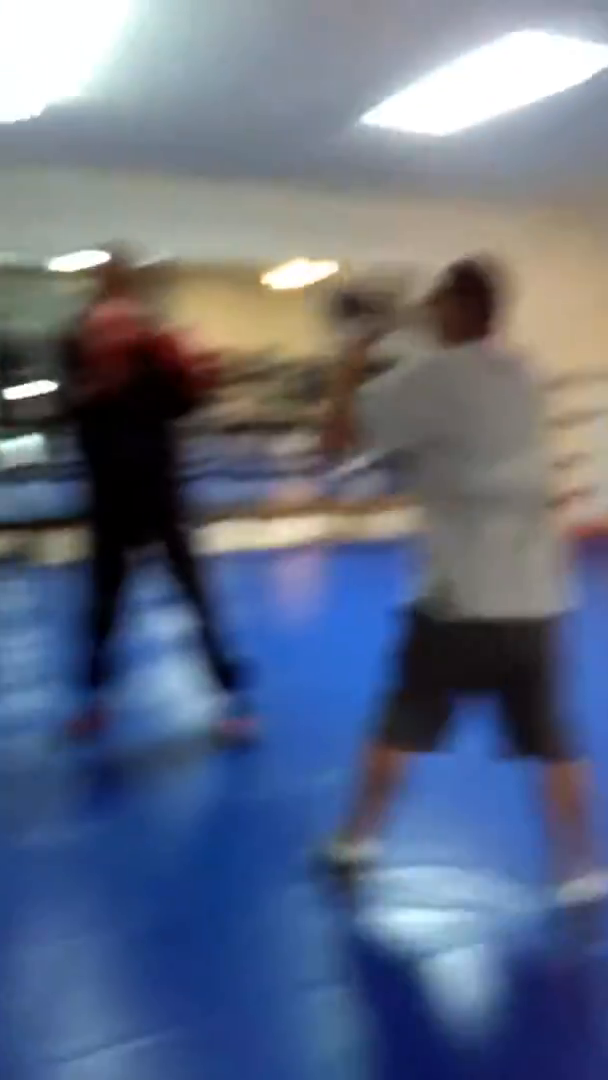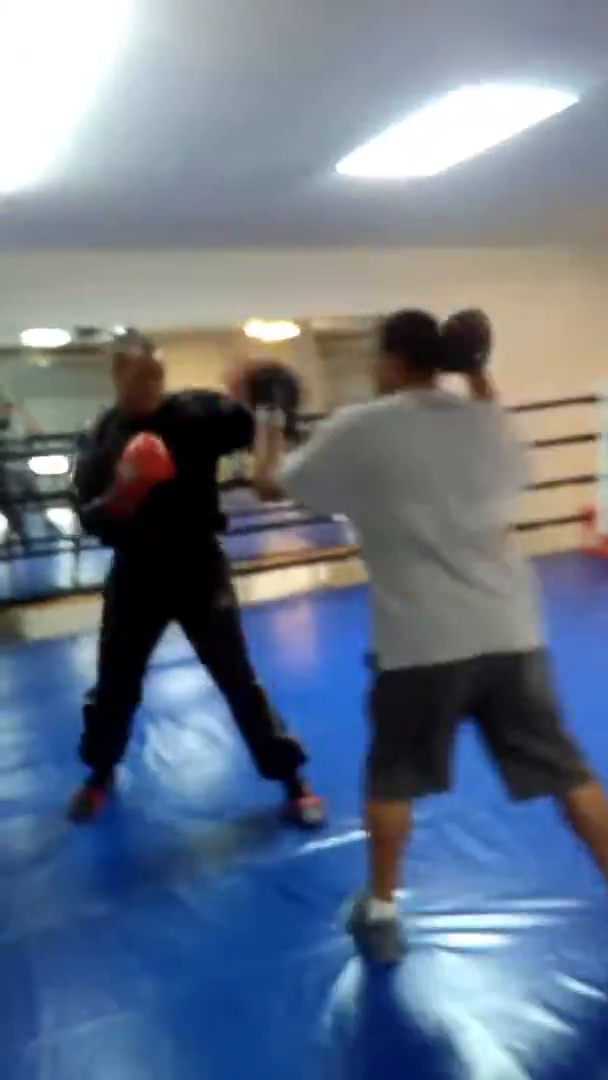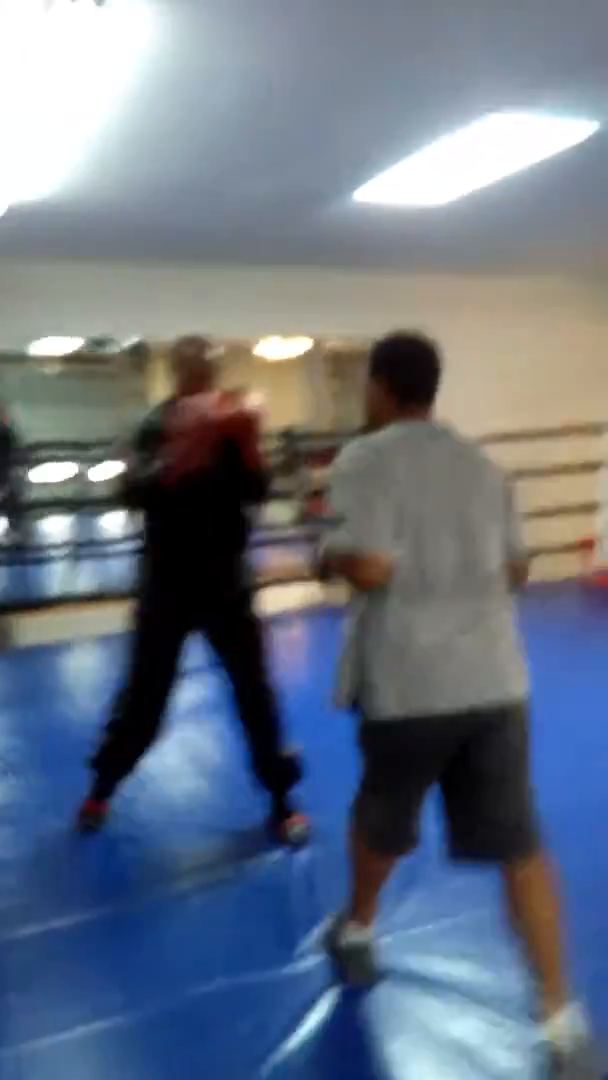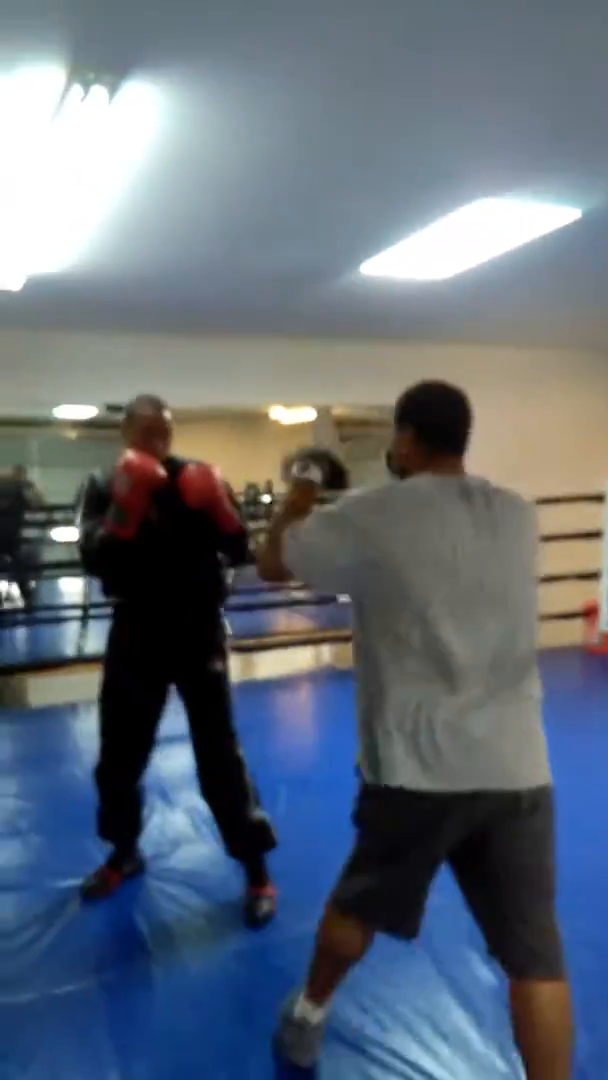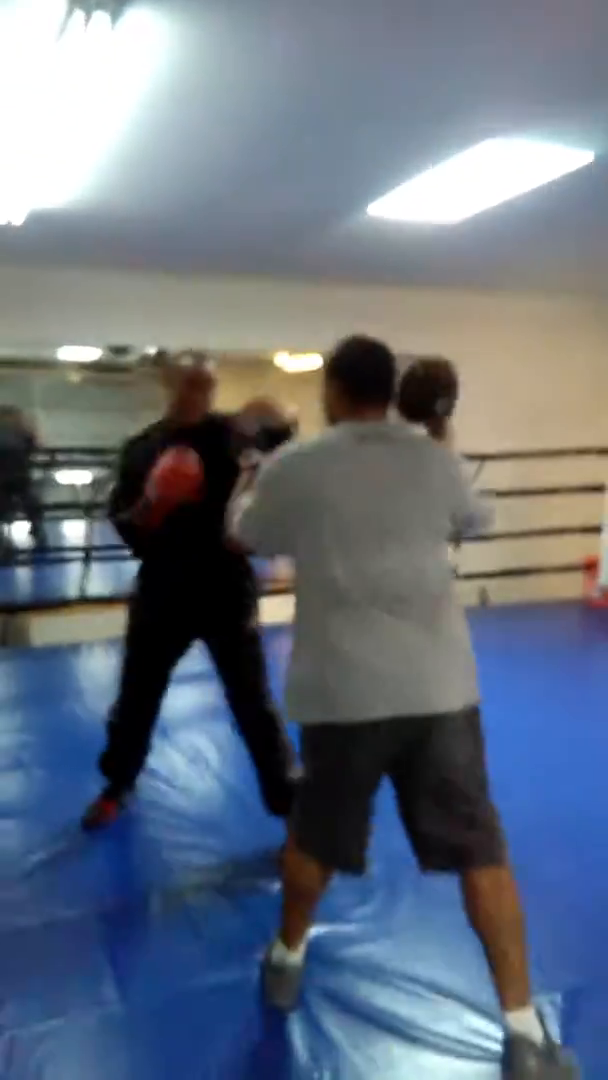
dt=0.4s
person 1, frame 1
left shoulder: (431, 376)
right shoulder: (522, 379)
left elbow: (339, 432)
left wrist: (352, 368)
left hip: (462, 591)
right hip: (534, 591)
left knee: (404, 720)
right knee: (550, 739)
left ankle: (353, 846)
person 1, frame 2
left shoulder: (358, 430)
right shoulder: (484, 420)
left elbow: (275, 487)
left wrist: (270, 436)
right wrist: (480, 382)
left hip: (422, 640)
right hip: (508, 630)
left knee: (392, 776)
left ankle: (380, 914)
person 1, frame 3
left shoulder: (365, 460)
right shoulder: (483, 463)
left elbow: (369, 570)
right elbow: (514, 571)
left wrist: (329, 560)
left hip: (408, 683)
right hip: (494, 679)
left knee: (380, 816)
right knee: (518, 844)
left ankle: (355, 938)
person 1, frame 4
left shoulder: (372, 512)
right shoulder: (518, 516)
left elbow: (275, 565)
left wrist: (294, 509)
left hip: (416, 761)
right hip: (514, 764)
left knee: (361, 896)
right knee: (534, 953)
left ankle: (307, 1015)
person 1, frame 5
left shoulder: (296, 466)
right shoulder: (437, 461)
left elbow: (245, 537)
right elbow: (474, 520)
left wrist: (251, 493)
left hip: (342, 692)
right hip: (437, 688)
left knee: (315, 833)
right knee: (480, 849)
left ankle: (286, 960)
person 2, frame 1
left shoulder: (154, 337)
right shoulder: (79, 342)
left elbow: (182, 401)
right elbow: (78, 408)
left wrist: (185, 375)
right wrist: (103, 366)
left hip: (156, 480)
right hip: (110, 485)
left knee: (194, 587)
right knee: (104, 594)
left ankle: (234, 695)
right ankle: (95, 694)
person 2, frame 2
left shoulder: (189, 411)
right shoulder: (101, 439)
left elbow: (249, 428)
right elbow: (92, 519)
right wrist: (121, 494)
left hip: (198, 565)
right hip: (141, 571)
left knee: (238, 678)
right knee: (115, 684)
left ankle: (293, 782)
right ankle: (100, 775)
person 2, frame 3
left shoulder: (226, 420)
right shoulder: (156, 426)
left elbow: (255, 491)
right elbow: (143, 493)
left wrist: (248, 443)
right wrist: (185, 448)
left hip: (224, 571)
right hip: (170, 574)
left knee: (253, 686)
right knee: (147, 690)
left ankle: (281, 800)
right ankle: (103, 783)
person 2, frame 4
left shoulder: (195, 477)
right shoulder: (103, 488)
left elbow: (238, 547)
right elbow: (95, 559)
left wrist: (221, 507)
right wrist: (126, 509)
left hip: (197, 628)
right hip: (136, 633)
left knee: (219, 751)
right knee: (118, 751)
left ankle: (256, 870)
right ankle: (124, 851)
person 2, frame 5
left shoulder: (229, 432)
right shoulder: (145, 446)
right elbow: (124, 522)
right wrist: (151, 505)
left hip: (226, 586)
right hip: (166, 586)
left knee: (253, 705)
right knee: (136, 700)
left ankle: (296, 812)
right ankle: (116, 786)
